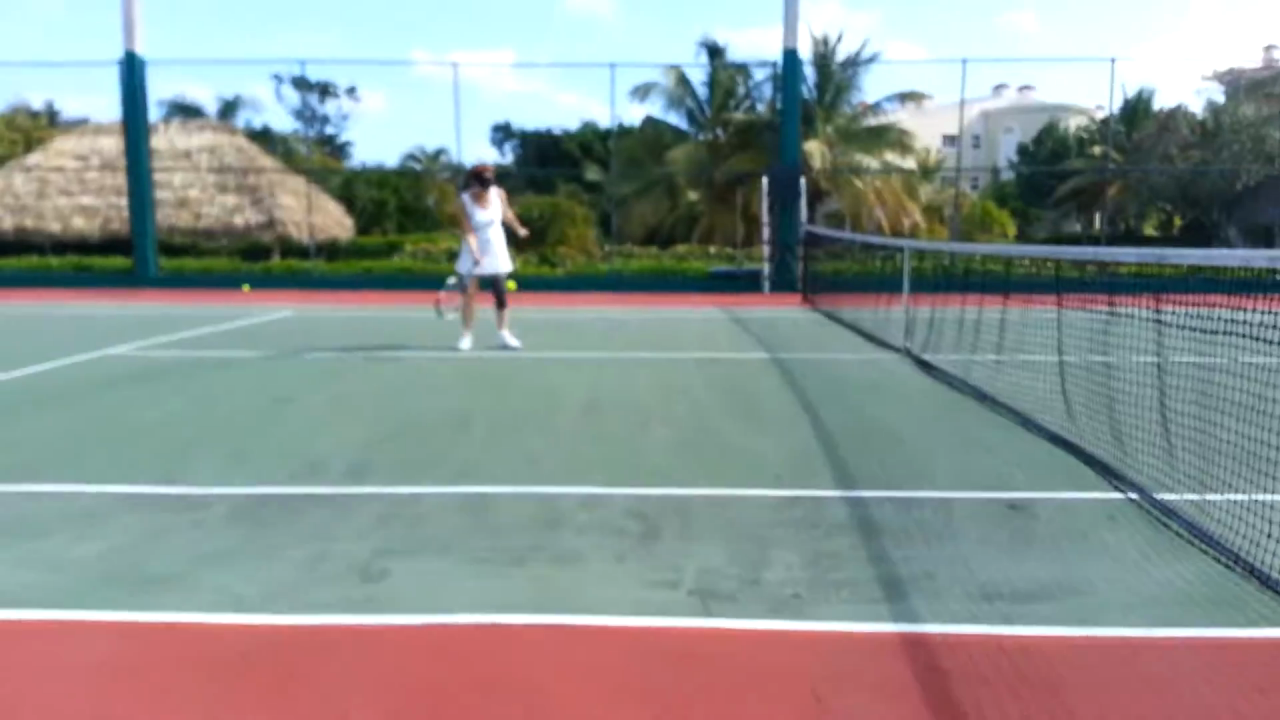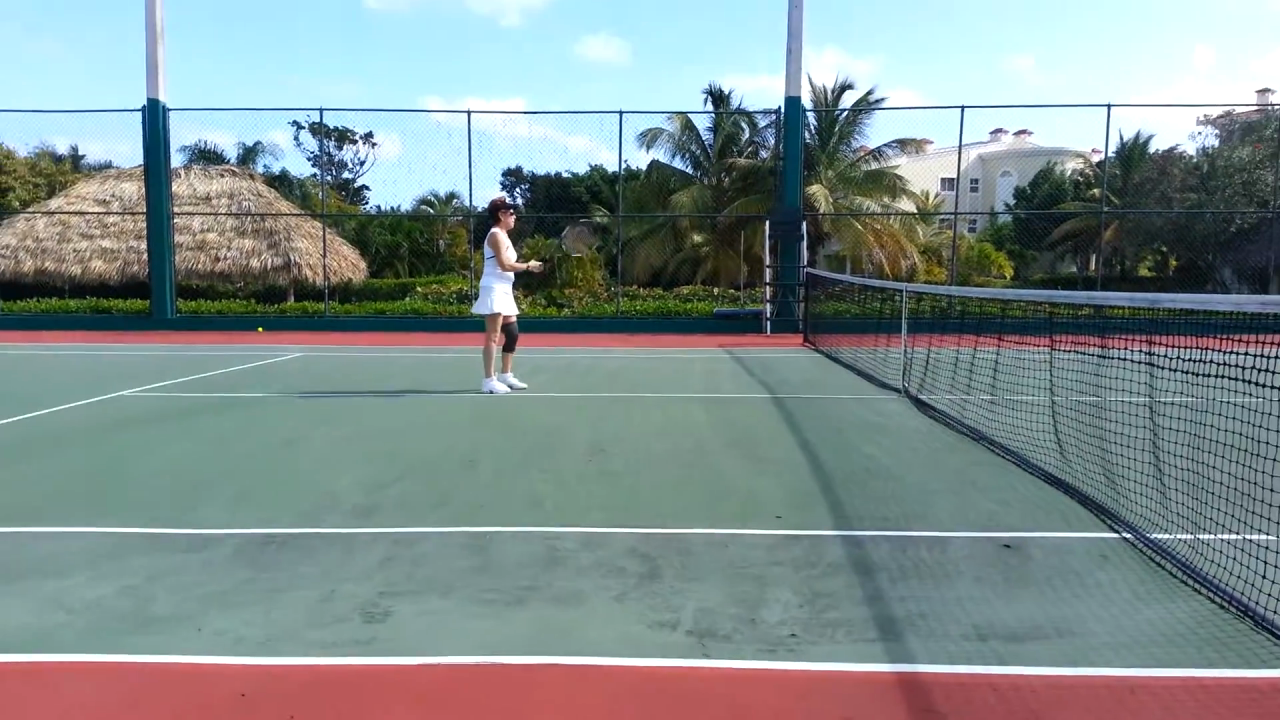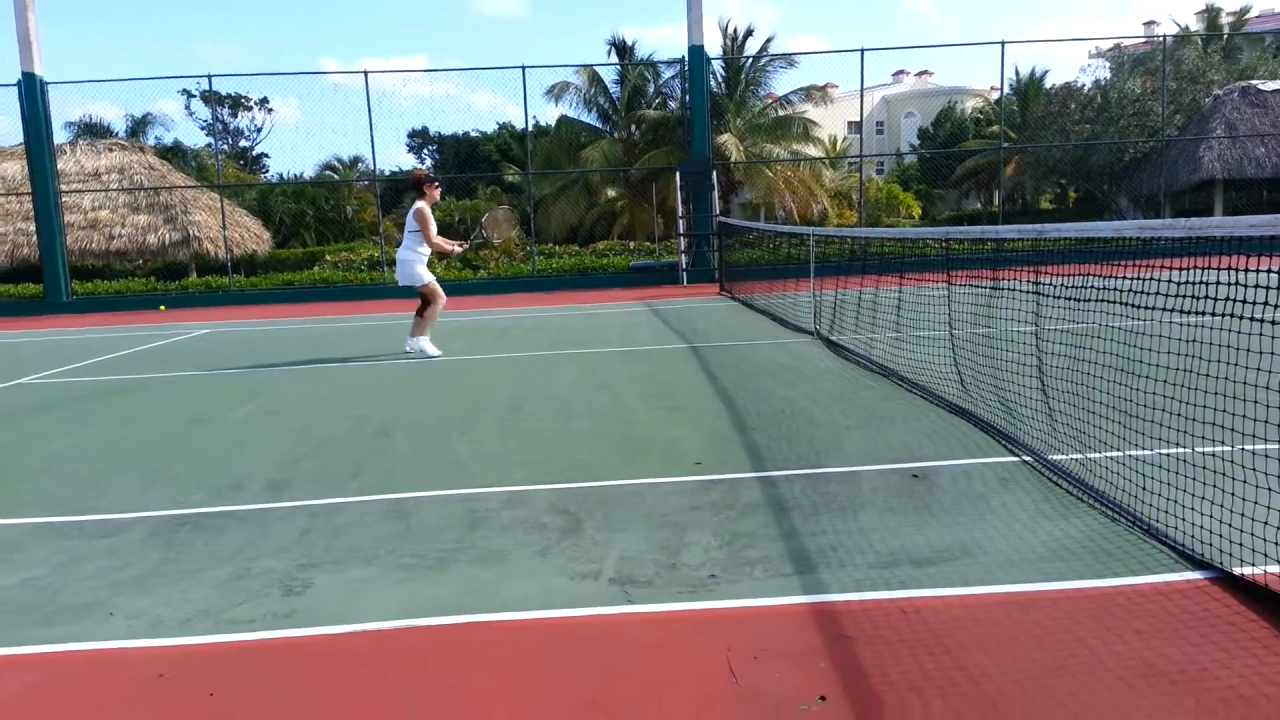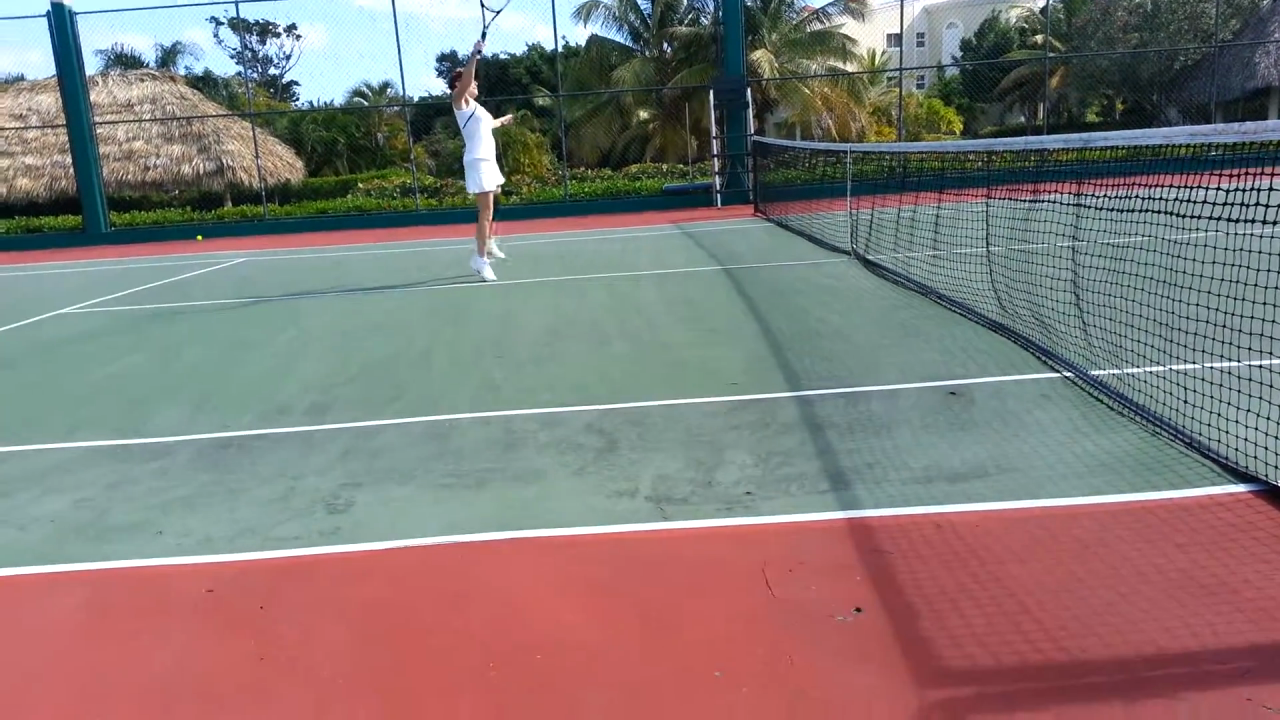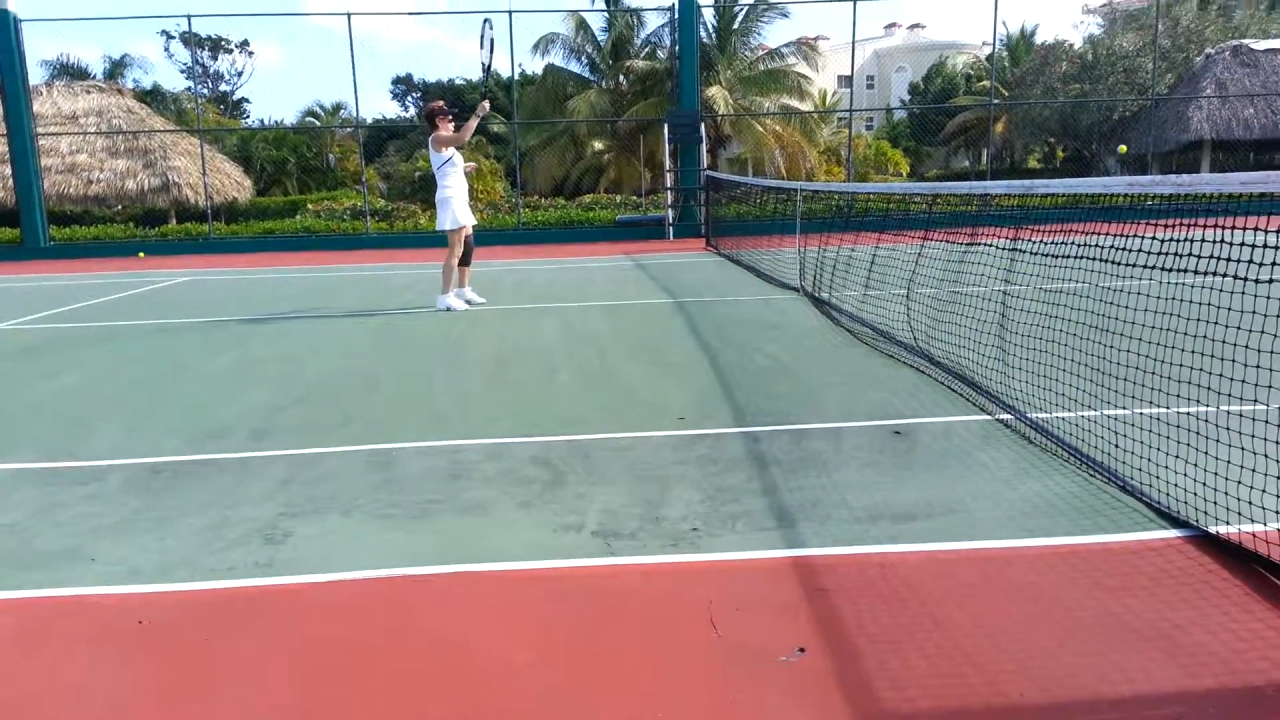
dt=1s
person 1, frame 1
left shoulder: (498, 194)
right shoulder: (465, 201)
left elbow: (506, 213)
right elbow: (469, 233)
left wrist: (518, 229)
right wrist: (475, 253)
left hip: (496, 248)
right hip: (474, 251)
left knee: (500, 293)
right knee: (469, 294)
left ankle: (504, 333)
right ankle: (466, 335)
person 1, frame 2
left shoulder: (503, 235)
right shoulder: (496, 235)
right elbow: (504, 265)
left wrist: (526, 266)
right wrist: (528, 265)
left hip: (504, 290)
right hip: (494, 289)
left knee: (512, 333)
right knee: (493, 336)
left ankle: (506, 375)
right ankle: (489, 380)
person 1, frame 3
left shoulder: (422, 208)
right shoulder: (422, 209)
left elbow: (432, 238)
right elbow: (431, 243)
left wrist: (454, 243)
right wrist: (452, 250)
left hip: (413, 261)
right hip: (411, 261)
left knee: (428, 301)
right knee: (439, 299)
left ankle: (414, 340)
right ankle: (422, 339)
person 1, frame 4
left shoulder: (472, 105)
right shoulder: (459, 98)
left elbow: (486, 123)
right elbow: (466, 81)
left wrist: (502, 121)
right wrist: (474, 55)
left hip: (487, 161)
right hip: (478, 161)
left knee: (491, 207)
right knee: (486, 211)
left ankle: (488, 244)
right ankle: (480, 259)
person 1, frame 5
left shoulder: (443, 142)
right shoulder: (437, 138)
right elbow: (462, 137)
left wrist: (462, 168)
right wrist: (478, 114)
left hip: (458, 200)
right hip: (450, 200)
left knee: (467, 247)
right knee: (455, 250)
left ankle: (463, 290)
right ankle: (445, 297)
